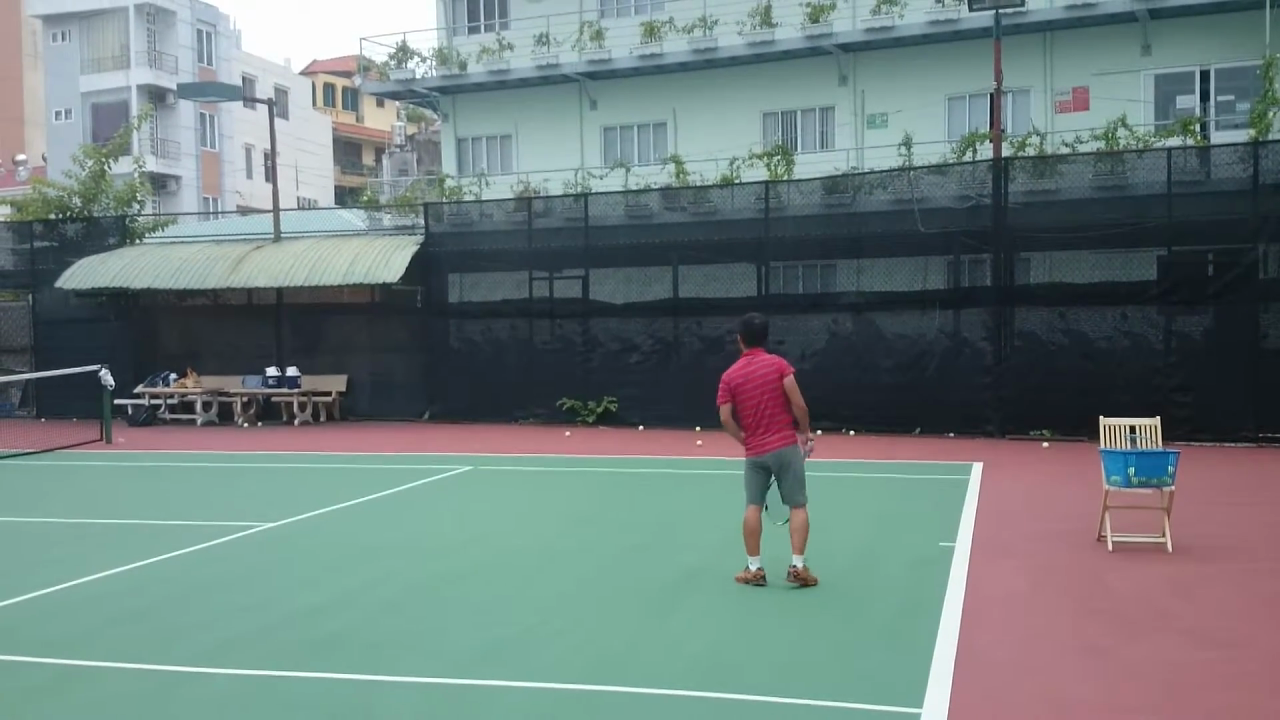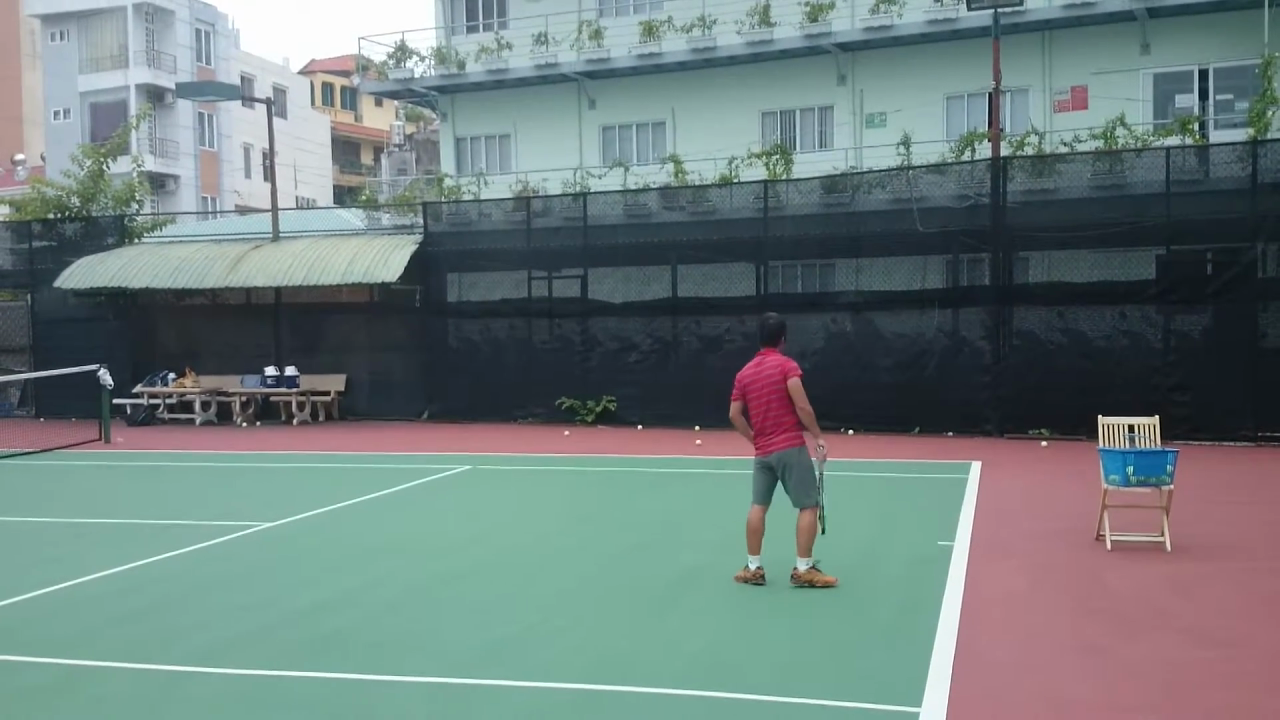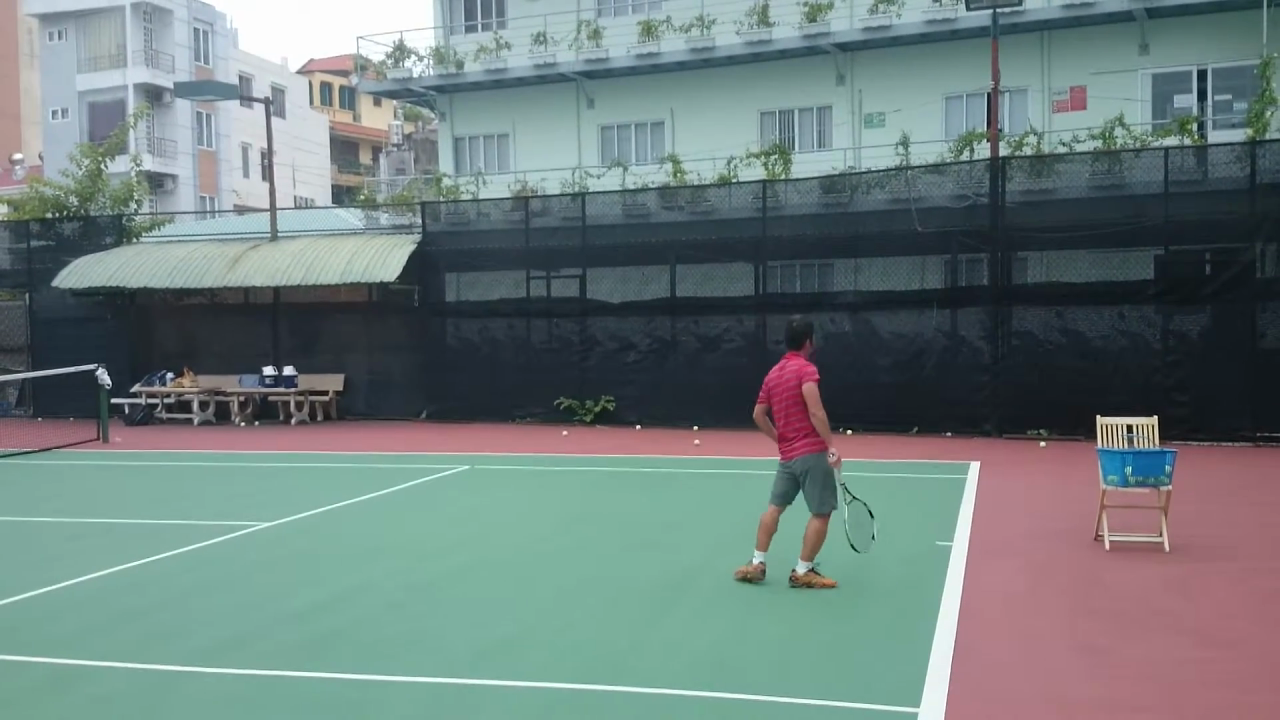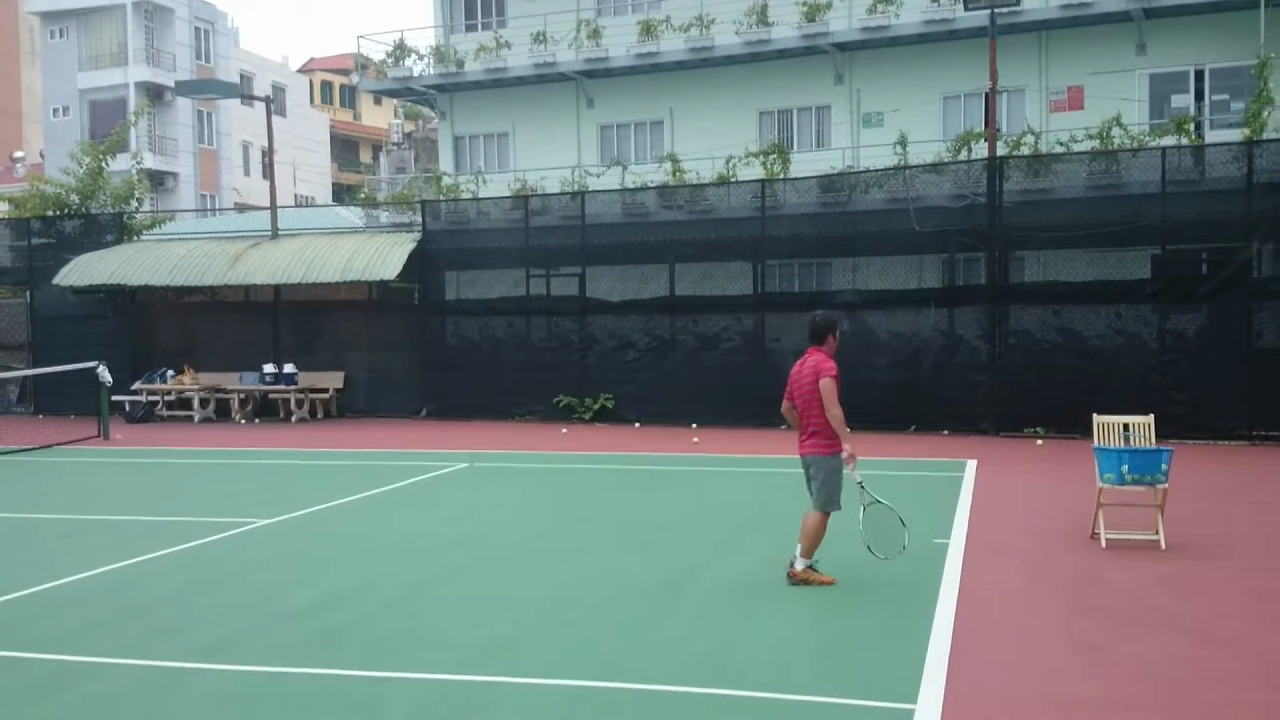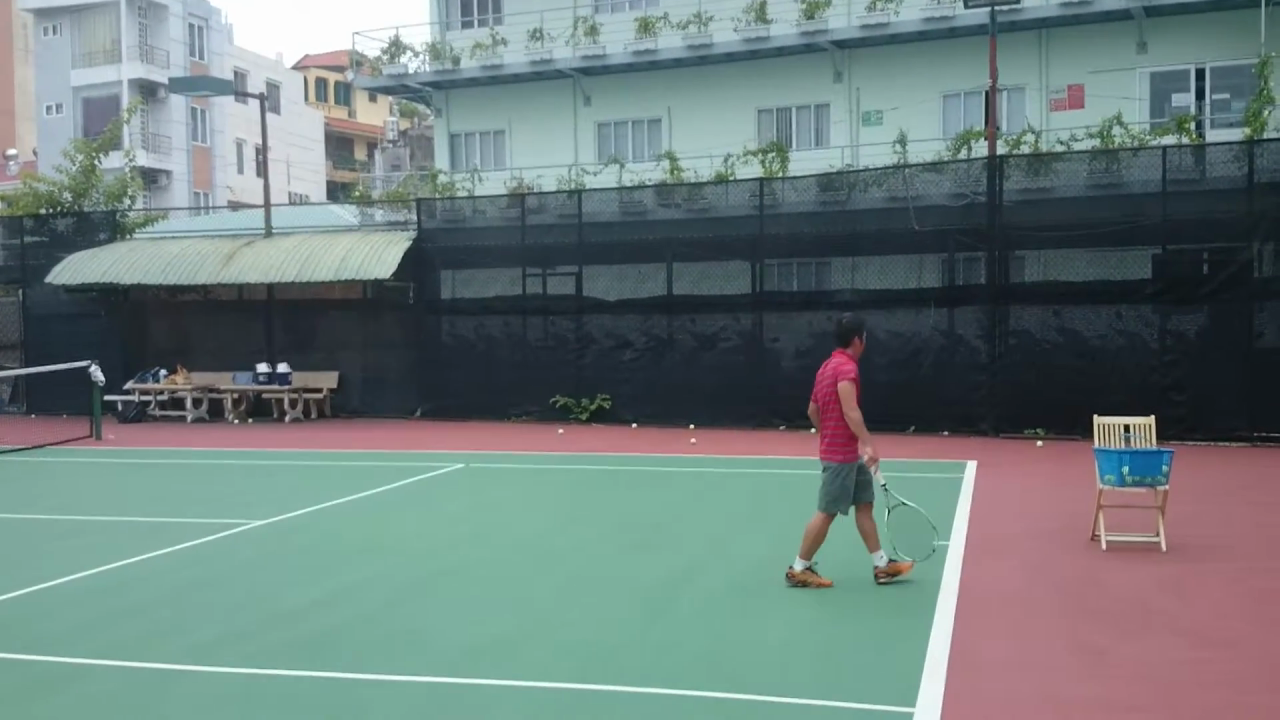
dt=0.2s
person 1, frame 1
left shoulder: (730, 375)
right shoulder: (779, 364)
left elbow: (726, 418)
right elbow: (798, 405)
left wrist: (744, 440)
right wrist: (805, 431)
left hip: (755, 452)
right hip: (785, 447)
left knee: (753, 508)
right knee: (798, 506)
left ankle: (754, 569)
right ankle: (798, 566)
person 1, frame 2
left shoulder: (744, 373)
right shoulder: (787, 366)
left elbow: (735, 415)
right elbow: (802, 406)
right wrist: (818, 437)
left hip: (763, 452)
right hip: (791, 448)
left knee: (758, 507)
right knee: (808, 507)
left ankle: (753, 567)
right ankle: (803, 569)
person 1, frame 3
left shoulder: (773, 374)
right shoulder: (806, 369)
left elbow: (758, 414)
right elbow: (816, 412)
right wrist: (830, 444)
left hip: (787, 454)
right hip: (811, 452)
left knee: (775, 506)
right knee: (821, 513)
left ankle: (756, 564)
right ankle: (803, 571)
person 1, frame 4
left shoulder: (798, 367)
right shoulder: (825, 365)
left elbow: (786, 409)
right elbow: (831, 407)
right wrist: (846, 441)
left hip: (807, 448)
right hip: (826, 449)
left knee: (818, 505)
right knee: (822, 509)
left ankle: (800, 557)
right ankle: (801, 567)
person 1, frame 5
left shoulder: (827, 367)
right shoulder: (846, 367)
left elbow: (812, 411)
right elbow: (850, 410)
right wrist: (866, 444)
left hip: (841, 452)
right hip: (842, 454)
left knee: (864, 505)
right knee: (826, 512)
left ankle: (882, 565)
right ankle: (799, 569)
